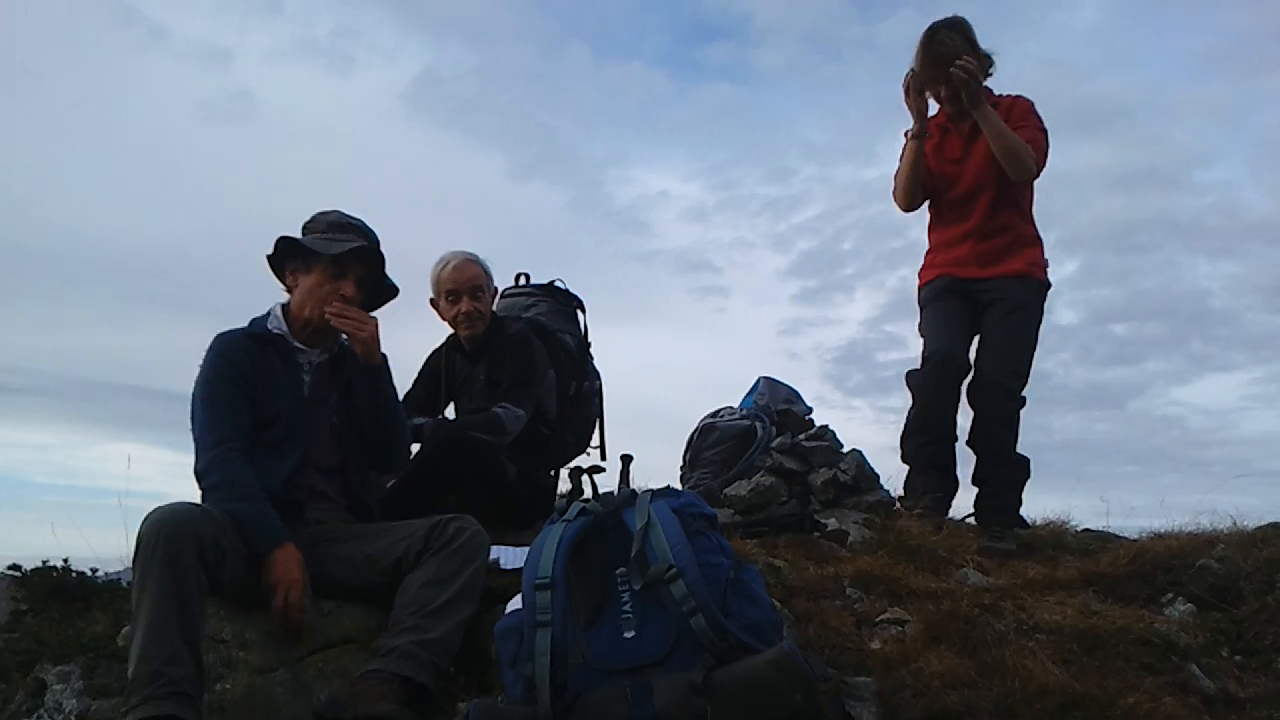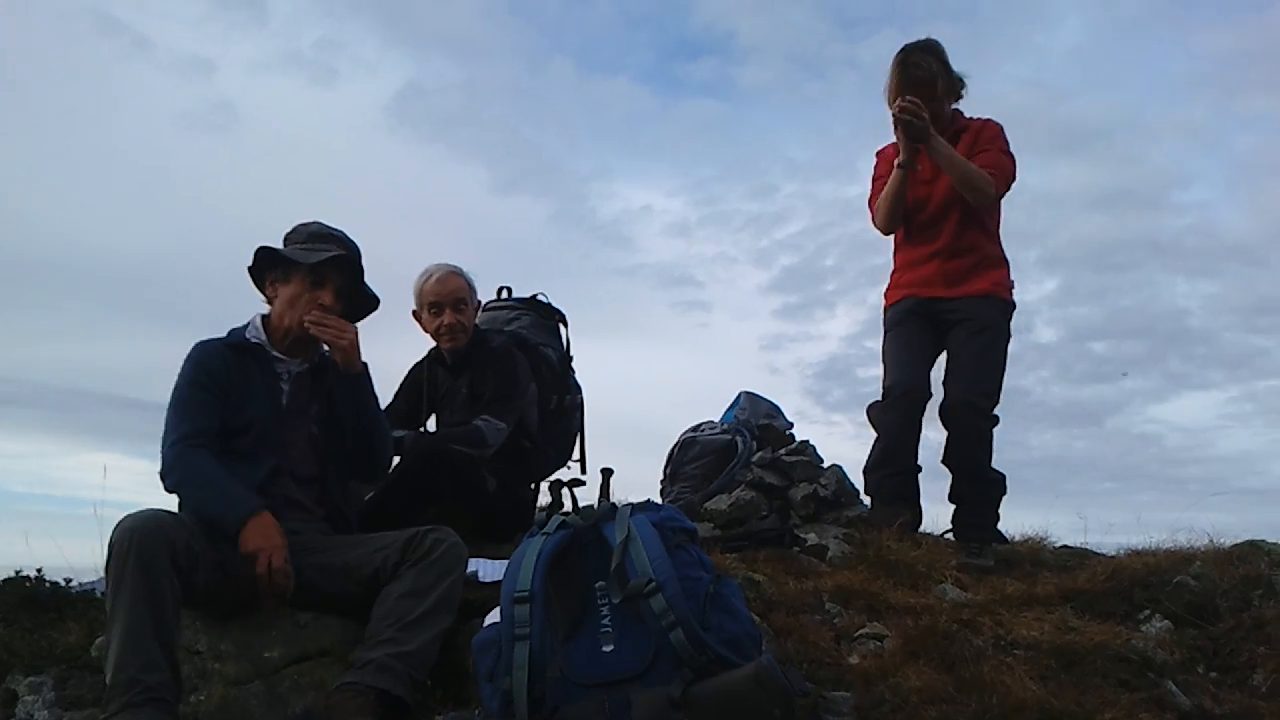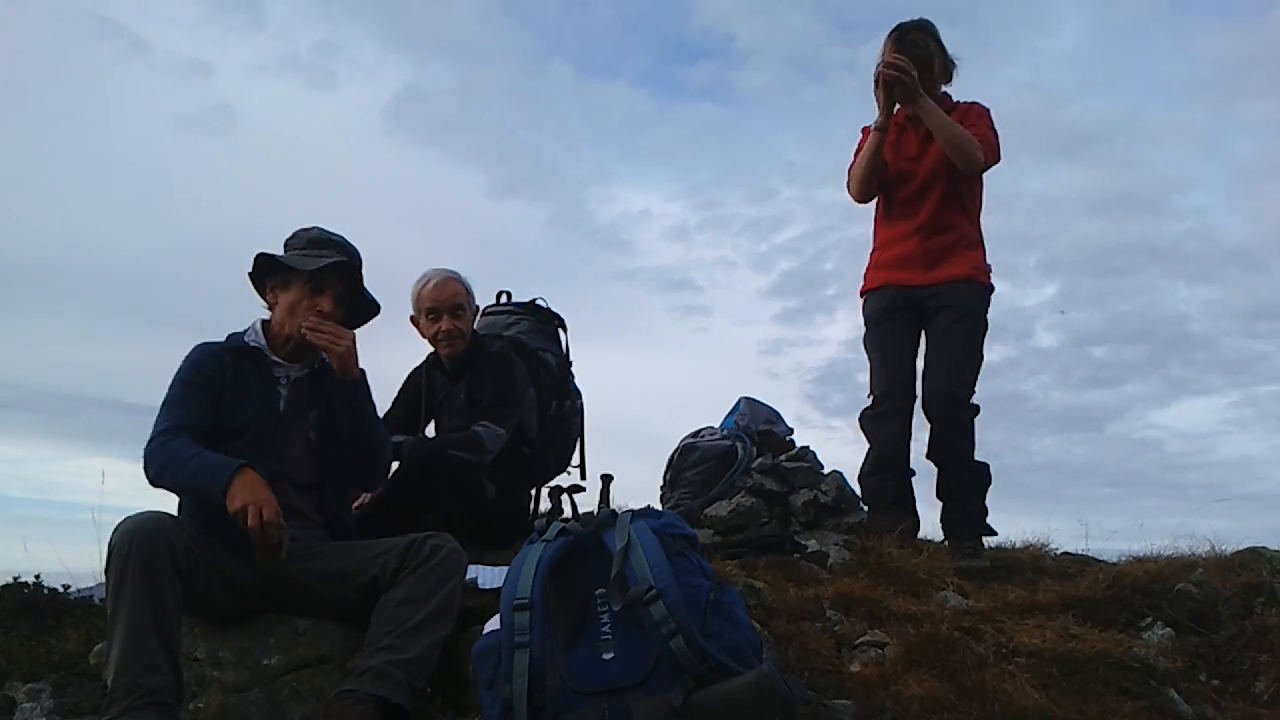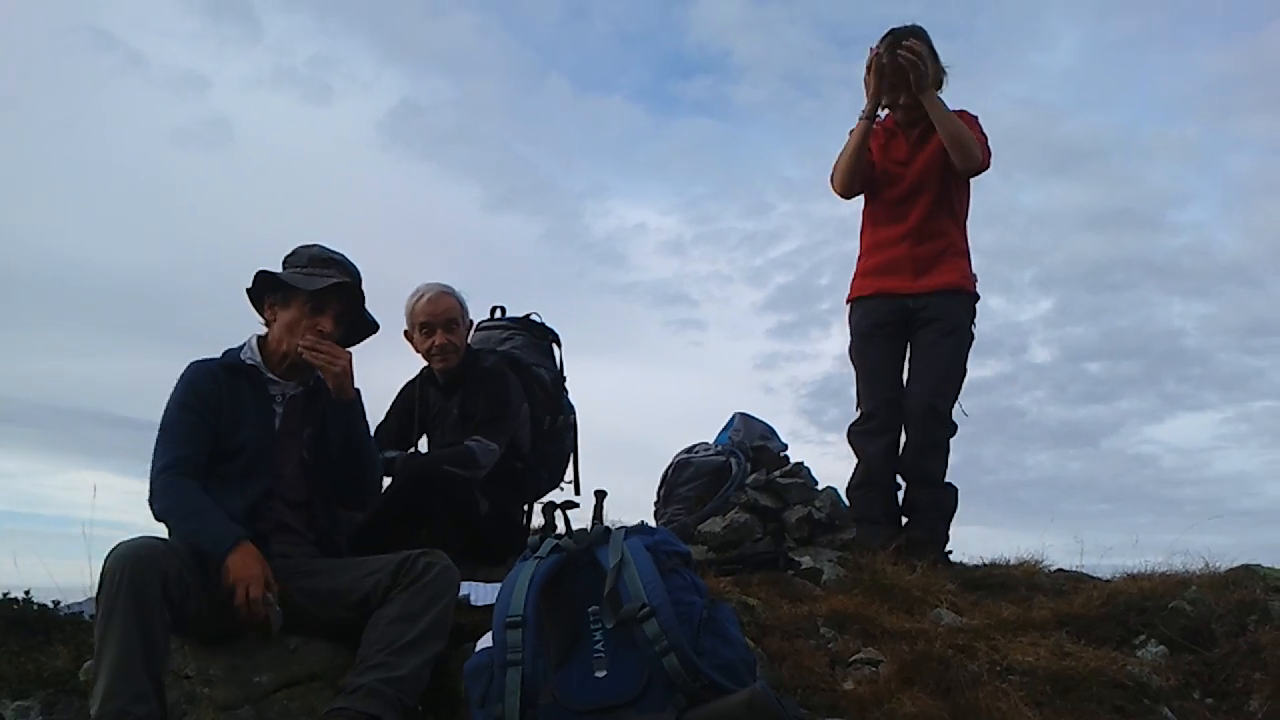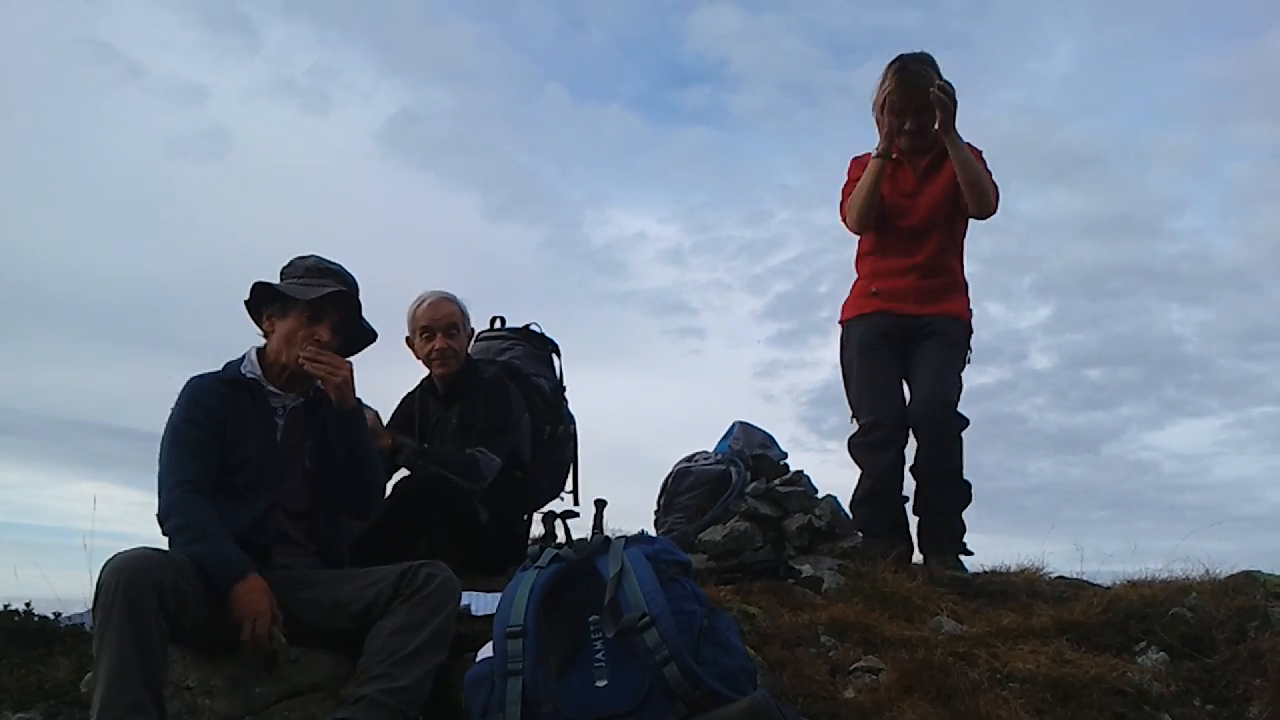
dt=0.2s
person 1, frame 1
left shoulder: (1014, 112)
right shoulder: (924, 136)
left elbow: (1025, 168)
right elbow: (906, 200)
left wrist: (979, 105)
right wrist: (918, 124)
left hip: (1013, 277)
right hip: (947, 278)
left knee: (996, 388)
right knee: (940, 364)
left ankle: (999, 516)
right ankle: (927, 494)
person 1, frame 2
left shoulder: (984, 135)
right shoulder: (891, 156)
left elbow: (984, 192)
right elbow: (885, 223)
left wrist: (931, 138)
right wrist: (906, 156)
left hip: (979, 297)
right hip: (911, 299)
left knee: (968, 408)
right knee: (900, 394)
left ankle: (975, 532)
right ankle: (890, 518)
person 1, frame 3
left shoulder: (969, 117)
right shoulder: (877, 132)
left elbow: (973, 160)
right elbow: (859, 190)
left wrist: (921, 99)
right wrist: (884, 116)
left hip: (957, 282)
right hip: (889, 285)
left knee: (948, 399)
right knee: (889, 401)
left ankle: (964, 530)
right ankle: (889, 527)
person 1, frame 4
left shoulder: (957, 125)
right shoulder: (869, 137)
left elbow: (972, 160)
right elbow: (843, 185)
left wrist: (927, 94)
right wrist: (870, 110)
left hip: (944, 292)
right hip: (876, 294)
left knee: (926, 411)
right knee: (878, 416)
left ankle: (925, 545)
right ankle: (878, 544)
person 1, frame 5
left shoulder: (959, 159)
right shoulder: (868, 165)
left elbow: (984, 205)
right elbow: (856, 220)
left wrist: (948, 134)
right wrist: (886, 147)
left hip: (940, 316)
right hip: (872, 314)
left knee: (935, 411)
right knee: (880, 427)
left ankle: (942, 545)
right ankle: (884, 553)
person 2, frame 1
left shoulder: (357, 365)
right shoulder: (236, 350)
left elbow: (391, 460)
right elbow: (219, 460)
left wrist: (372, 363)
right wrist: (276, 546)
left hip: (339, 542)
right hip: (250, 541)
left knee: (462, 536)
right knee: (172, 524)
person 2, frame 2
left shoulder: (337, 377)
right shoulder: (214, 359)
left elbow: (372, 467)
right elbow: (182, 458)
left wrist: (352, 371)
right wrist: (249, 518)
left hip: (318, 553)
right hip: (224, 545)
left knee: (440, 547)
right knee: (144, 532)
person 2, frame 3
left shoulder: (336, 382)
right shoulder: (213, 363)
left elbow: (369, 475)
right elbow: (163, 453)
left wrist: (350, 377)
right wrist: (233, 475)
left hip: (314, 559)
right hip: (221, 552)
left knee: (439, 553)
right knee: (144, 534)
person 2, frame 4
left shoulder: (331, 400)
right shoulder: (208, 381)
left elbow: (361, 495)
right elbow: (170, 484)
left wrist: (344, 397)
right wrist: (232, 549)
left hip: (306, 577)
right hip: (214, 573)
left knee: (432, 570)
right knee: (137, 561)
person 2, frame 5
left shoulder: (331, 410)
right shoulder: (208, 394)
left elbow: (364, 505)
right elbow: (181, 503)
left wrist: (348, 408)
right wrist: (239, 579)
left hip: (308, 589)
right hip: (216, 584)
left knee: (433, 582)
right knee: (133, 572)
person 3, frame 1
left shoulder: (521, 346)
right shoulder: (445, 356)
left elbow: (504, 426)
right elbow: (404, 419)
left wrist: (416, 427)
left hip: (525, 492)
right hip: (473, 487)
left knee: (450, 441)
person 3, frame 2
left shoulder: (503, 359)
right shoulder: (428, 369)
left elbow: (484, 438)
left wrist: (397, 439)
left hip: (503, 505)
right hip: (452, 499)
left knee: (430, 454)
person 3, frame 3
left shoulder: (501, 364)
right shoulder: (426, 375)
left elbow: (483, 444)
left wrist: (395, 446)
left hip: (501, 511)
right hip: (451, 505)
left knee: (429, 460)
person 3, frame 4
left shoulder: (495, 380)
right shoulder: (418, 389)
left elbow: (477, 460)
right elbow: (376, 451)
left wrist: (387, 461)
left hip: (496, 526)
right hip: (444, 521)
left knee: (421, 475)
person 3, frame 5
left shoulder: (496, 390)
right shoulder: (420, 399)
left elbow: (478, 472)
left wrist: (393, 445)
left hip: (496, 536)
right hip: (444, 530)
left knee: (421, 485)
